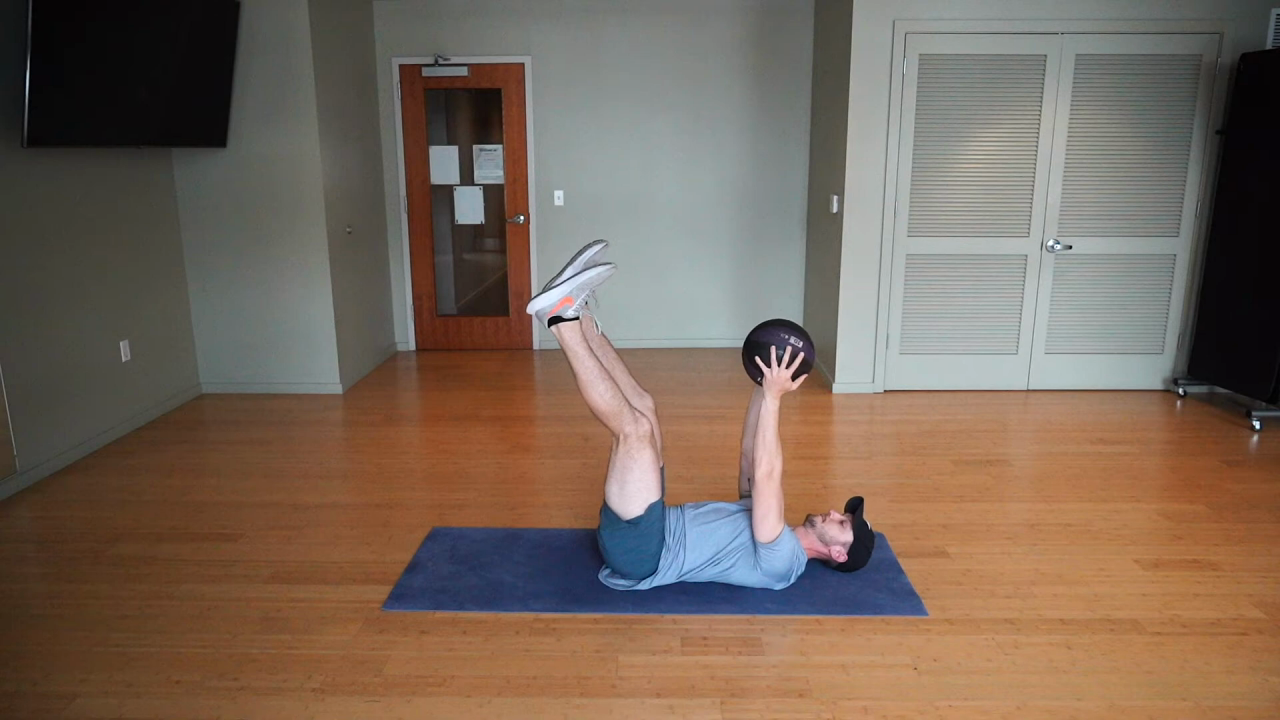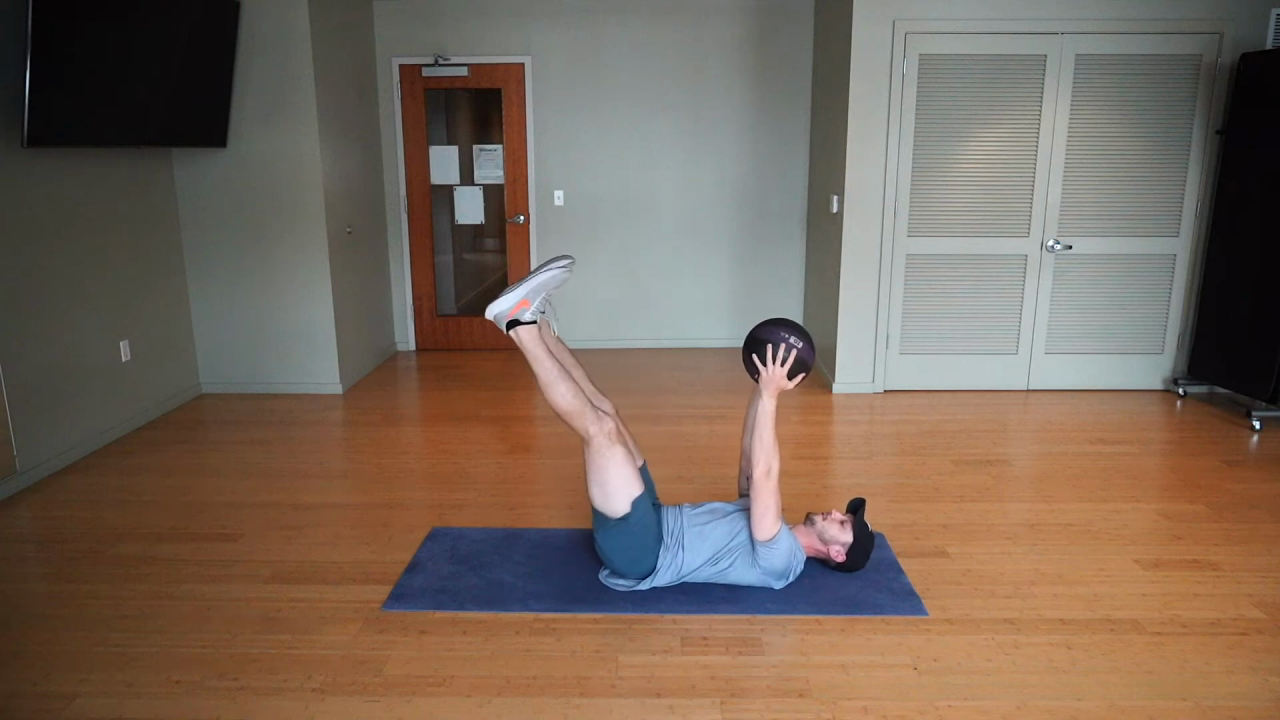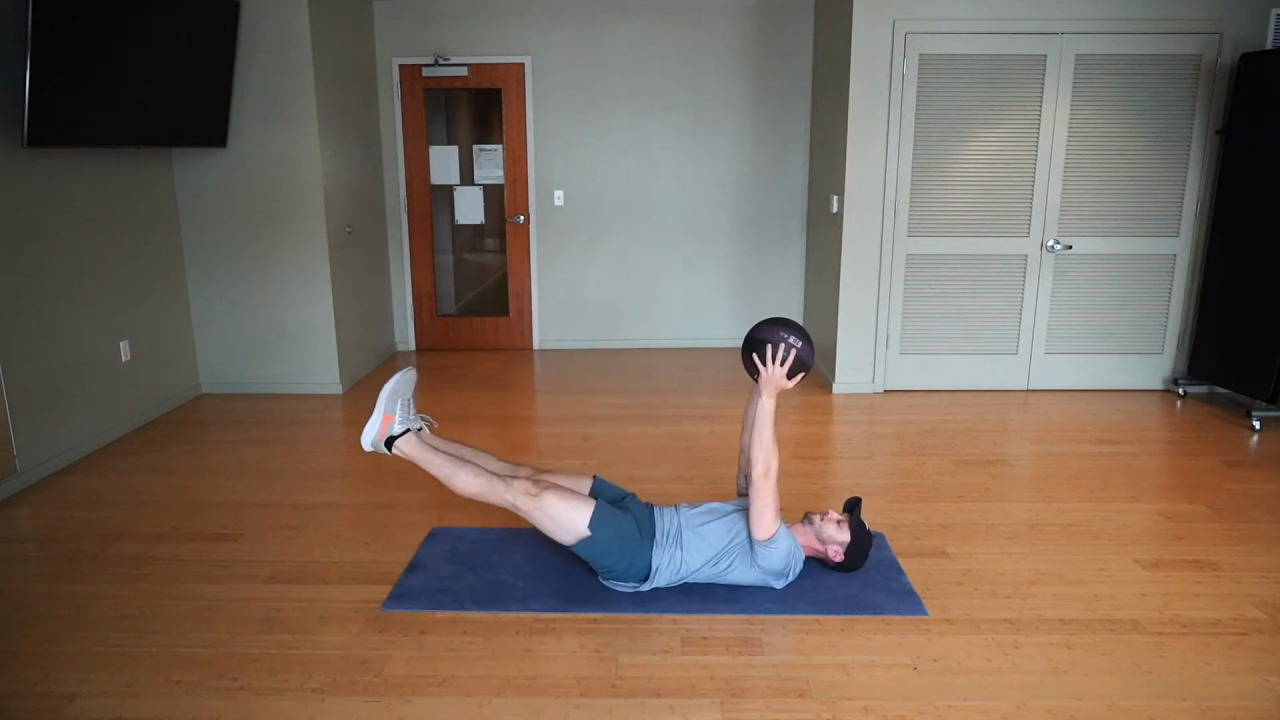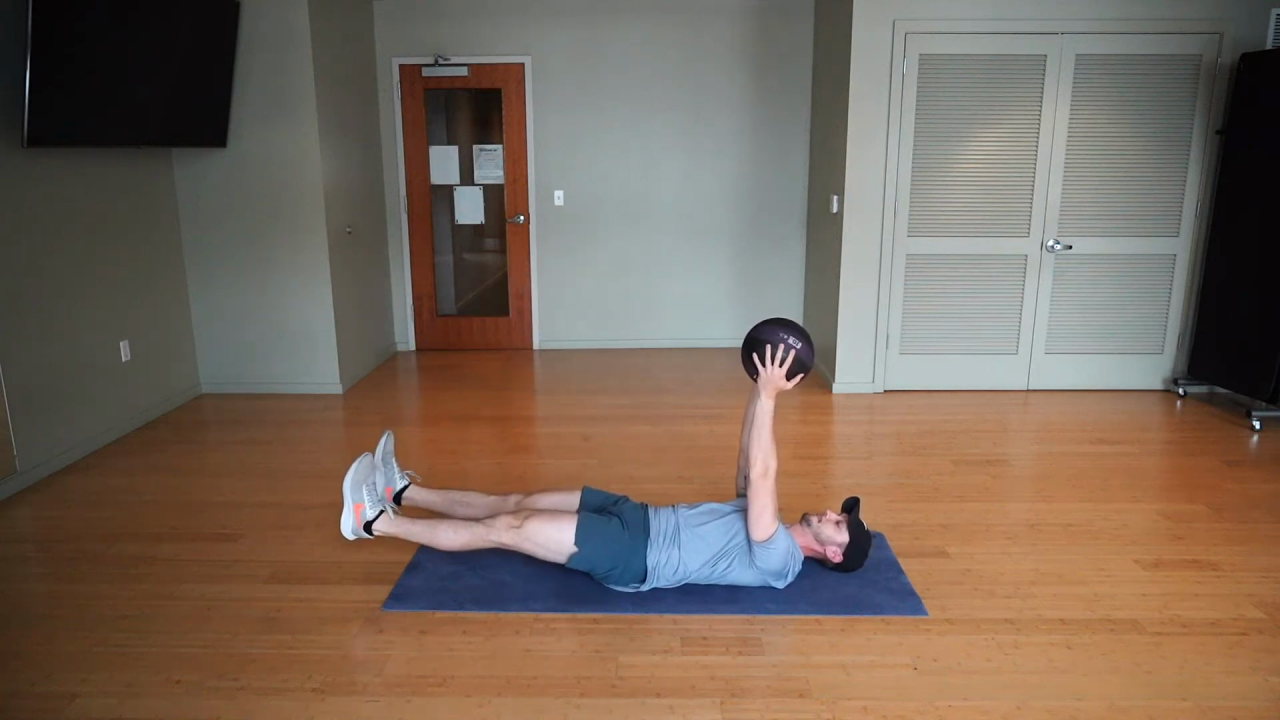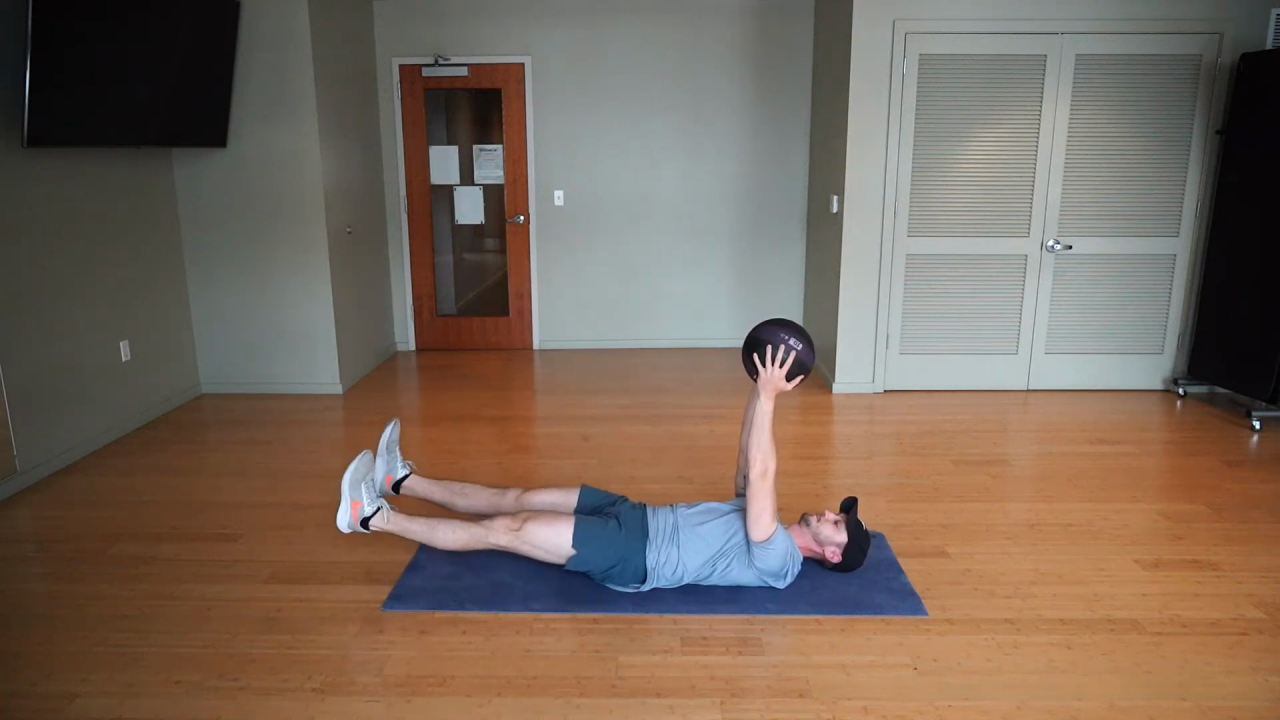
dt=1s
person 1, frame 1
left shoulder: (782, 560)
right shoulder: (770, 522)
left elbow: (766, 476)
right elbow: (750, 464)
left wrist: (773, 398)
right wrist: (763, 390)
left hip: (637, 552)
right hip: (652, 531)
left knee: (634, 427)
right knee: (642, 408)
left ankle: (564, 319)
right ankle: (577, 315)
person 1, frame 2
left shoulder: (780, 559)
right shoulder: (769, 532)
left elbow: (764, 475)
right elbow: (750, 469)
left wrist: (769, 397)
right wrist: (764, 392)
left hip: (639, 555)
right hip: (655, 526)
left knee: (599, 427)
right knee: (604, 414)
left ankle: (522, 325)
right ankle: (534, 323)
person 1, frame 3
left shoulder: (778, 559)
right shoulder: (770, 527)
left elbow: (763, 475)
right elbow: (749, 465)
left wrist: (769, 397)
right wrist: (761, 392)
left hip: (636, 554)
right hip: (643, 519)
left knee: (520, 492)
right knee: (528, 476)
left ankle: (401, 439)
right ankle: (417, 435)
person 1, frame 4
left shoulder: (776, 559)
right shoulder: (769, 528)
left elbow: (761, 476)
right elbow: (748, 466)
left wrist: (768, 397)
right wrist: (759, 392)
left hip: (633, 555)
right hip: (638, 519)
left knee: (506, 529)
right knee: (517, 504)
left ankle: (380, 522)
right ankle: (404, 492)
person 1, frame 5
left shoulder: (777, 560)
right shoulder: (767, 528)
left elbow: (760, 476)
right elbow: (748, 470)
left wrist: (767, 398)
right wrist: (759, 394)
left hip: (632, 555)
right hip: (636, 519)
left knee: (505, 530)
right knee: (518, 500)
left ankle: (377, 517)
right ankle: (406, 481)
